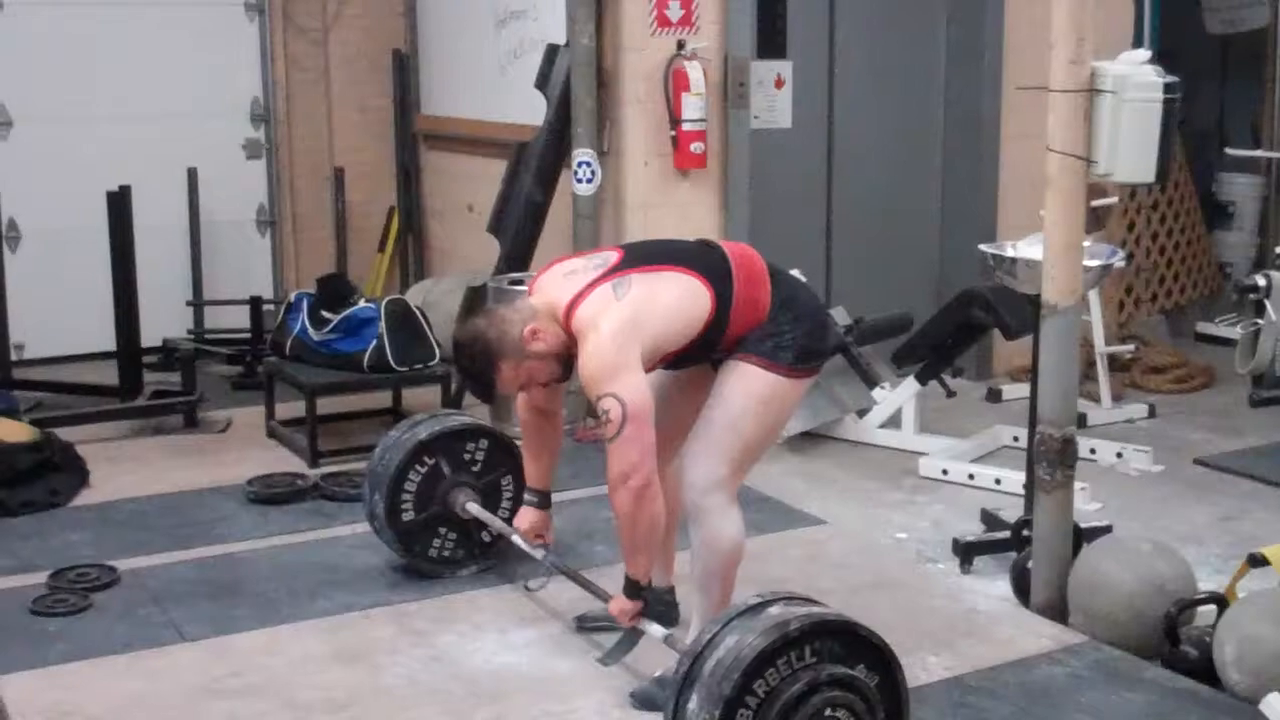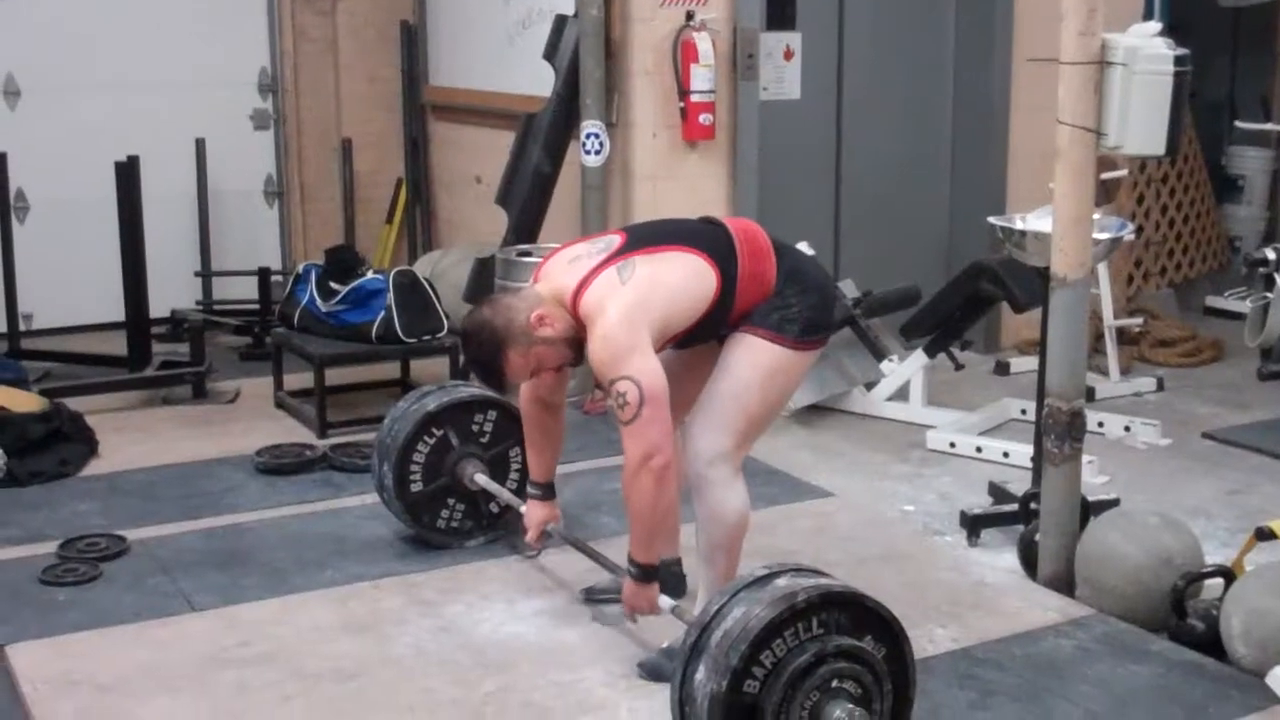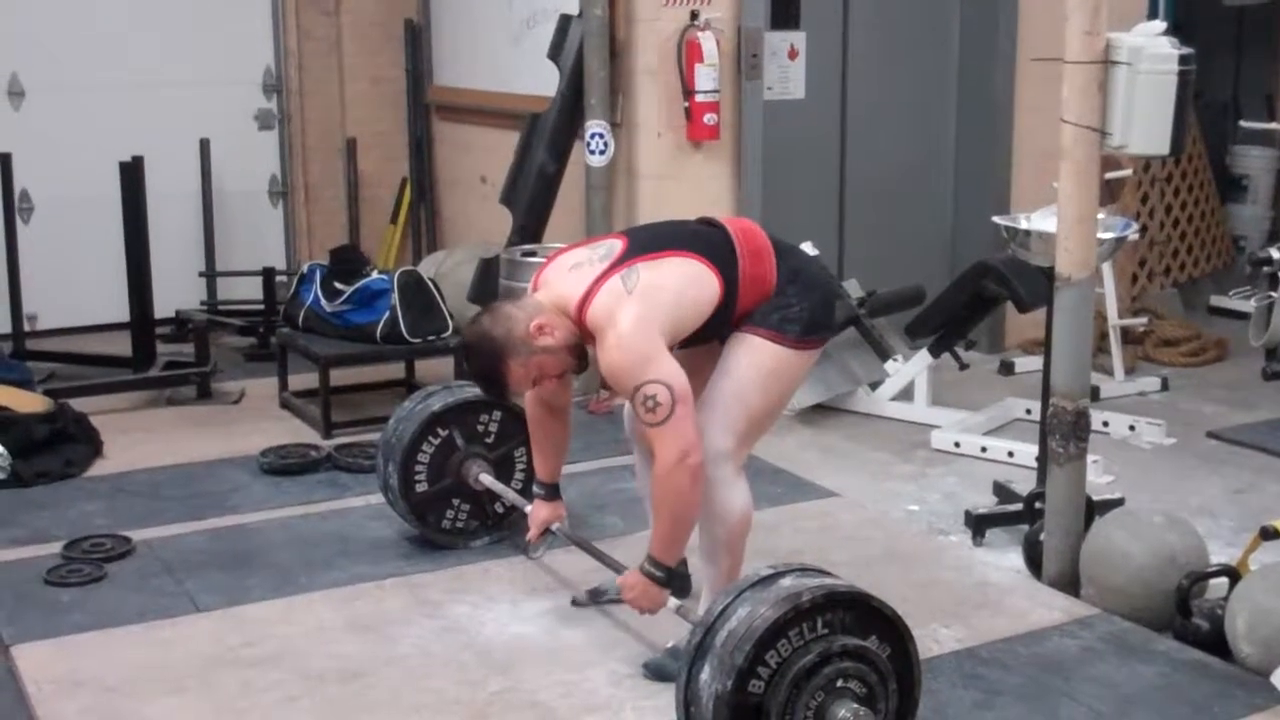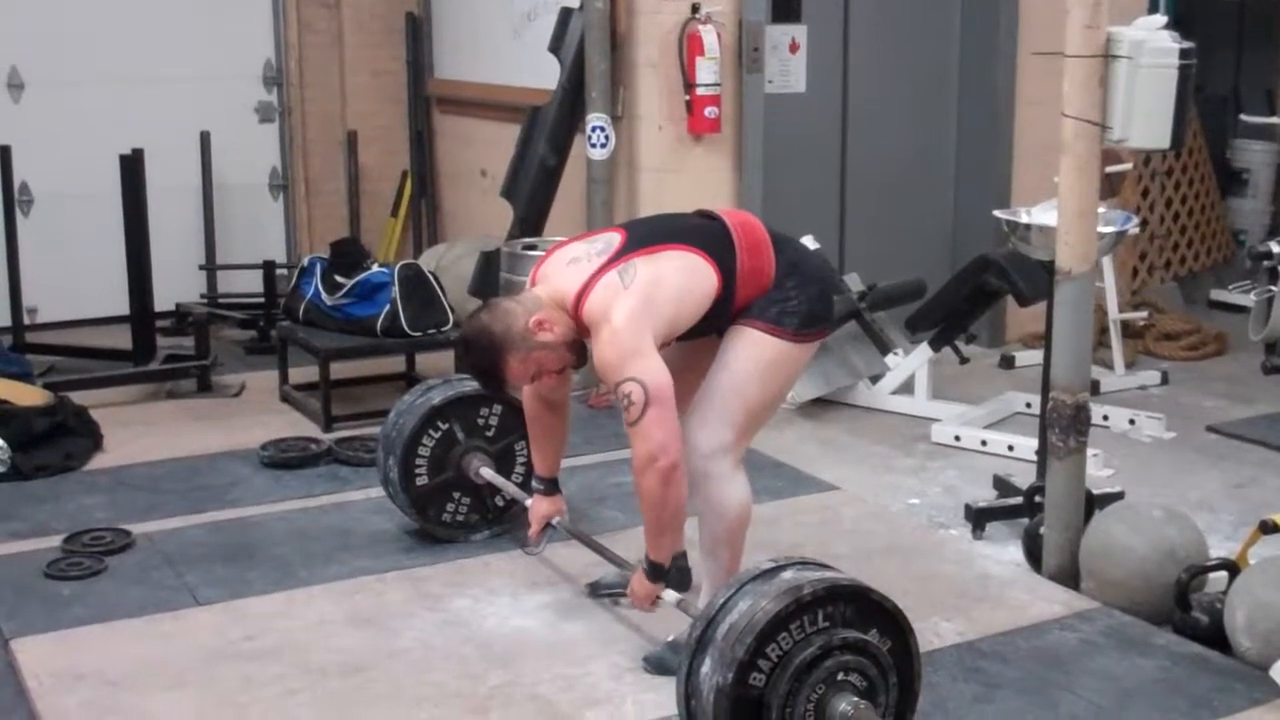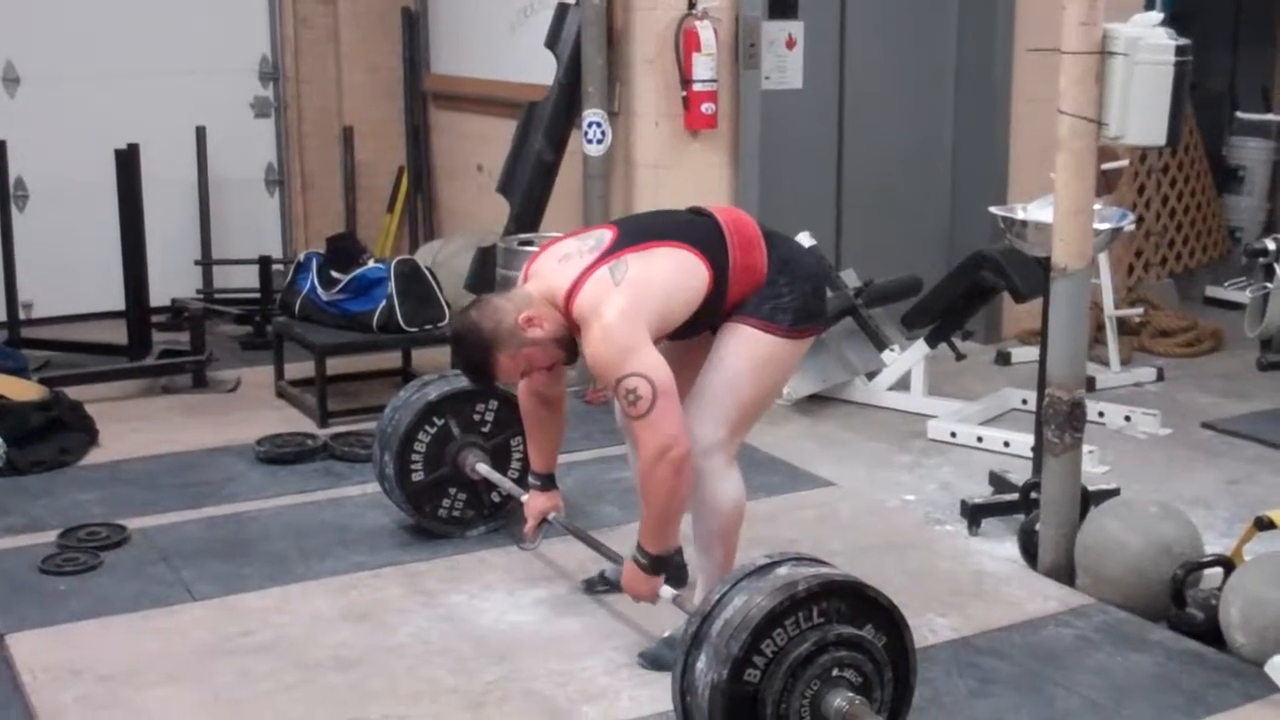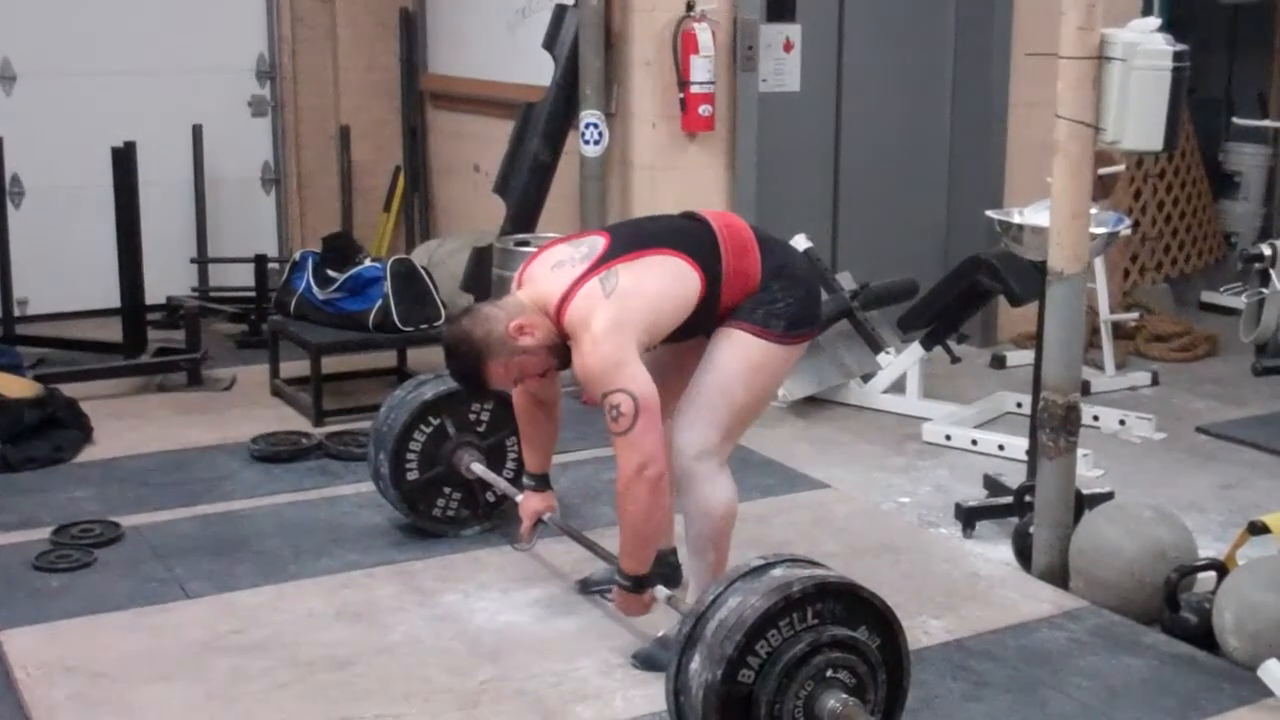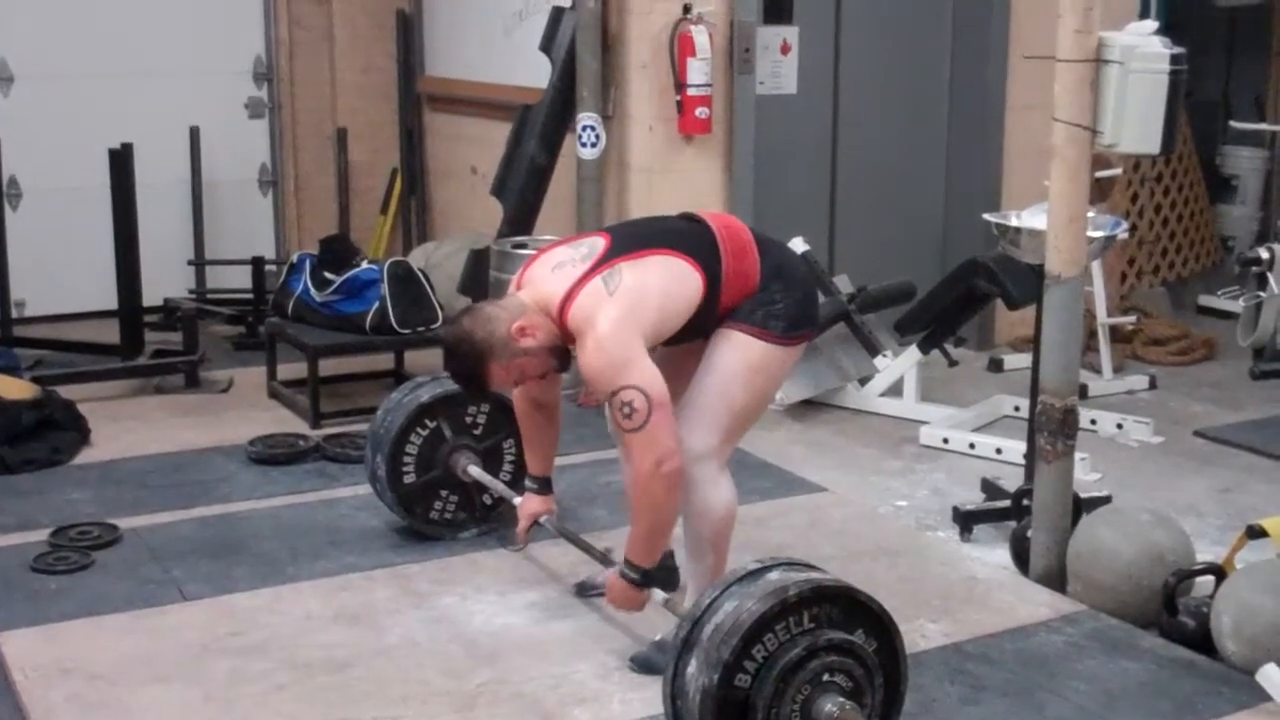
dt=0.4s
person 1, frame 1
left shoulder: (602, 342)
right shoulder: (539, 303)
left elbow: (633, 479)
right elbow: (539, 409)
left wrist: (632, 588)
right wrist: (536, 500)
left hip: (781, 328)
right hip: (720, 318)
left knee: (703, 484)
right knee: (649, 448)
right ankle: (660, 597)
person 1, frame 2
left shoulder: (612, 326)
right shoulder: (543, 289)
left elbow: (651, 460)
right elbow: (541, 400)
left wrist: (640, 573)
right wrist: (540, 494)
left hip: (788, 299)
right hip: (730, 288)
left knee: (709, 455)
right knee: (647, 422)
right ankle: (666, 567)
person 1, frame 3
left shoulder: (622, 334)
right shoulder: (542, 297)
left elbow: (684, 457)
right elbow: (547, 403)
left wrist: (655, 573)
right wrist: (546, 492)
left hip: (789, 297)
right hip: (730, 283)
left knee: (713, 453)
right knee: (646, 422)
right ankle: (674, 568)
person 1, frame 4
left shoulder: (616, 328)
right shoulder: (540, 290)
left elbow: (660, 459)
right elbow: (544, 399)
left wrist: (653, 571)
right wrist: (545, 487)
left hip: (788, 290)
right hip: (731, 276)
left knee: (709, 448)
right knee: (648, 417)
right ankle: (673, 562)
person 1, frame 5
left shoulder: (608, 325)
right shoulder: (532, 286)
left elbow: (670, 449)
right elbow: (540, 393)
left wrist: (648, 562)
right wrist: (541, 483)
left hip: (779, 287)
right hip: (722, 274)
left knee: (704, 444)
right knee: (639, 415)
right ankle: (668, 556)
person 1, frame 6
left shoulder: (598, 336)
right shoulder: (526, 290)
left elbow: (645, 469)
right elbow: (536, 398)
left wrist: (632, 583)
right wrist: (536, 483)
left hip: (774, 292)
right hip: (716, 273)
left knee: (693, 448)
right knee: (640, 419)
right ankle: (659, 559)
person 1, frame 7
left shoulder: (602, 334)
right shoulder: (525, 292)
left elbow: (663, 463)
right elbow: (537, 400)
left wrist: (634, 576)
right wrist: (538, 485)
left hip: (772, 294)
right hip: (713, 279)
left knee: (696, 451)
right knee: (630, 420)
right ankle: (659, 562)
